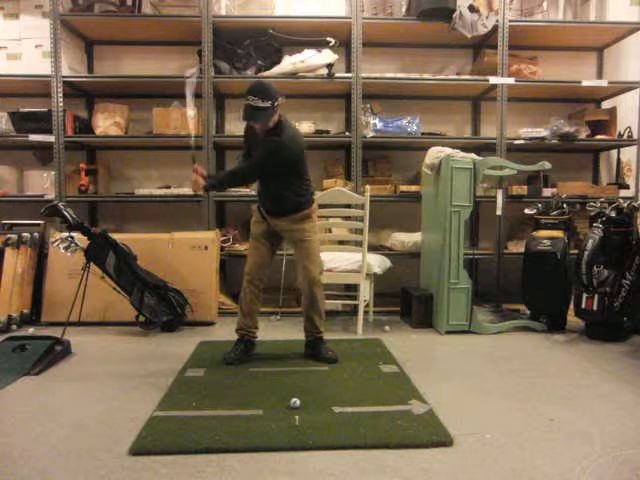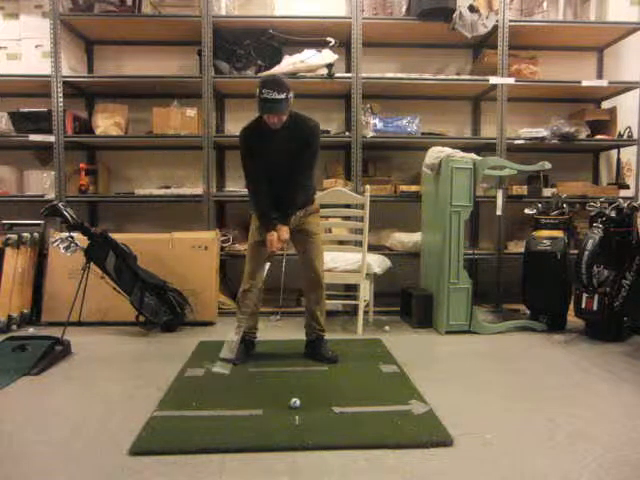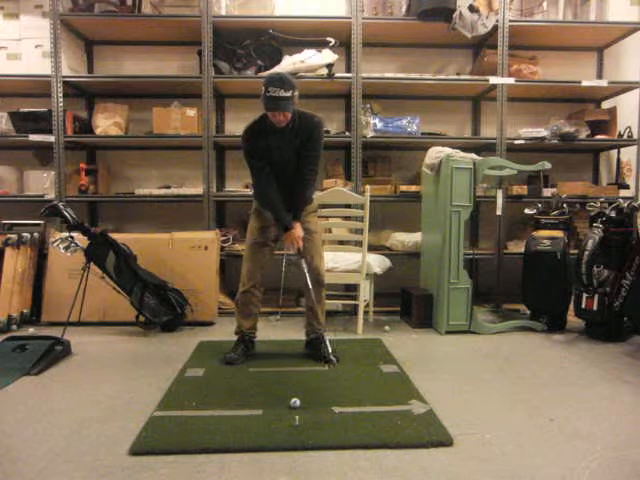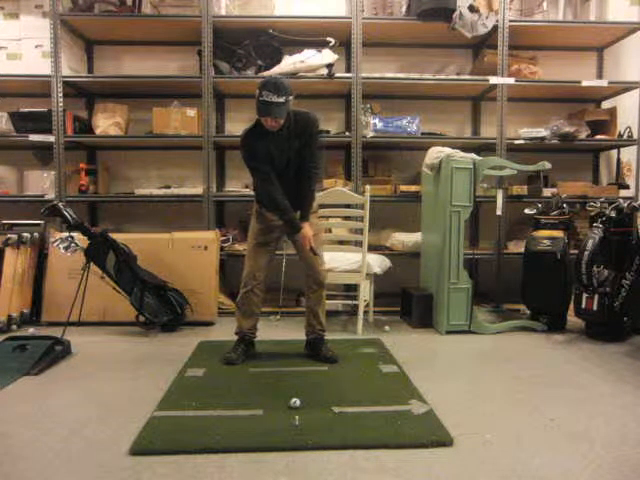
dt=0.4s
person 1, frame 1
left shoulder: (285, 142)
right shoulder: (256, 127)
left elbow: (246, 176)
right elbow: (247, 164)
left wrist: (208, 184)
right wrist: (212, 177)
left hip: (298, 216)
right hip: (266, 213)
left knee: (311, 278)
right knee: (252, 276)
left ankle: (315, 340)
right ankle: (246, 338)
person 1, frame 2
left shoulder: (309, 129)
right shoulder: (250, 134)
left elbow: (301, 180)
right elbow: (255, 183)
left wrist: (286, 222)
right wrist: (268, 225)
left hip: (303, 210)
right hip: (267, 213)
left knee: (314, 275)
right knee: (252, 275)
left ankle: (315, 339)
right ankle: (247, 338)
person 1, frame 3
left shoulder: (312, 125)
right shoulder: (253, 134)
left elbow: (307, 175)
right elbow: (264, 183)
left wrist: (297, 220)
right wrist: (286, 224)
left hip: (303, 209)
right hip: (266, 210)
left knee: (315, 274)
right knee: (251, 276)
left ankle: (315, 339)
right ankle: (245, 339)
person 1, frame 4
left shoulder: (307, 123)
right shoulder: (251, 139)
left elbow: (310, 173)
right elbow: (269, 186)
left wrist: (305, 219)
right wrist: (296, 227)
left hip: (302, 209)
right hip: (268, 212)
left knee: (316, 274)
right knee: (252, 276)
left ankle: (315, 339)
right ankle: (245, 339)
